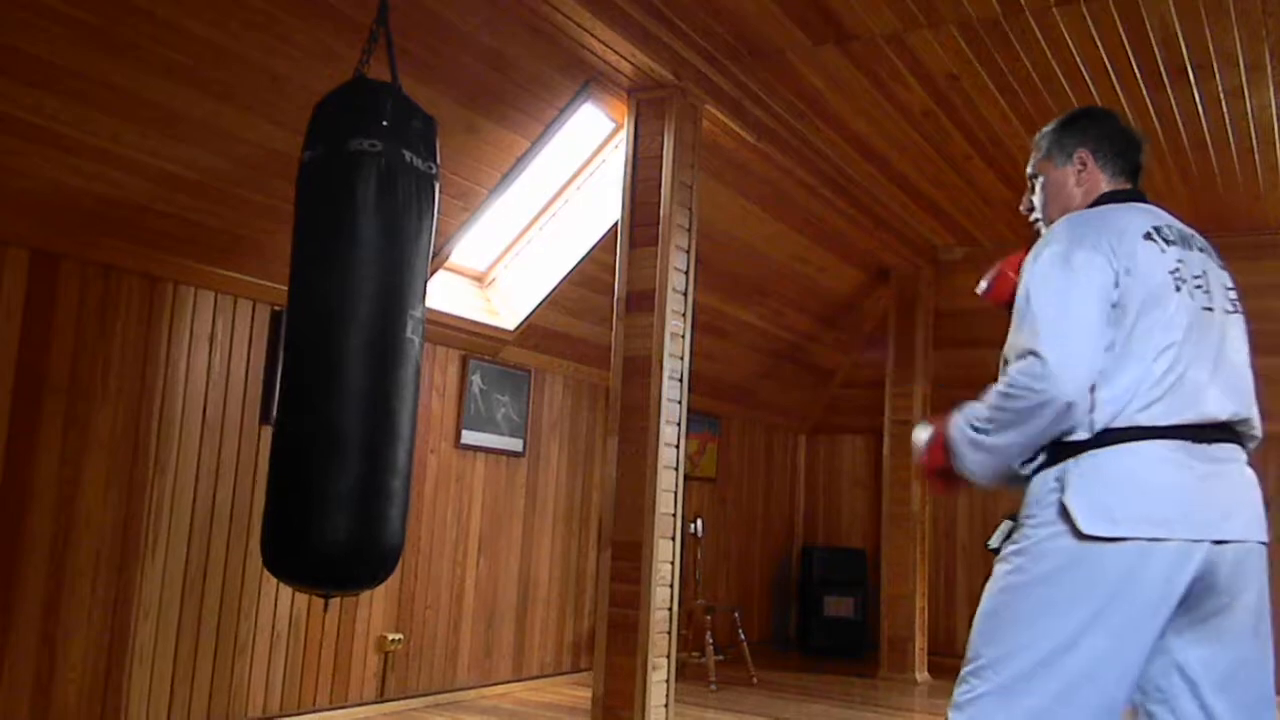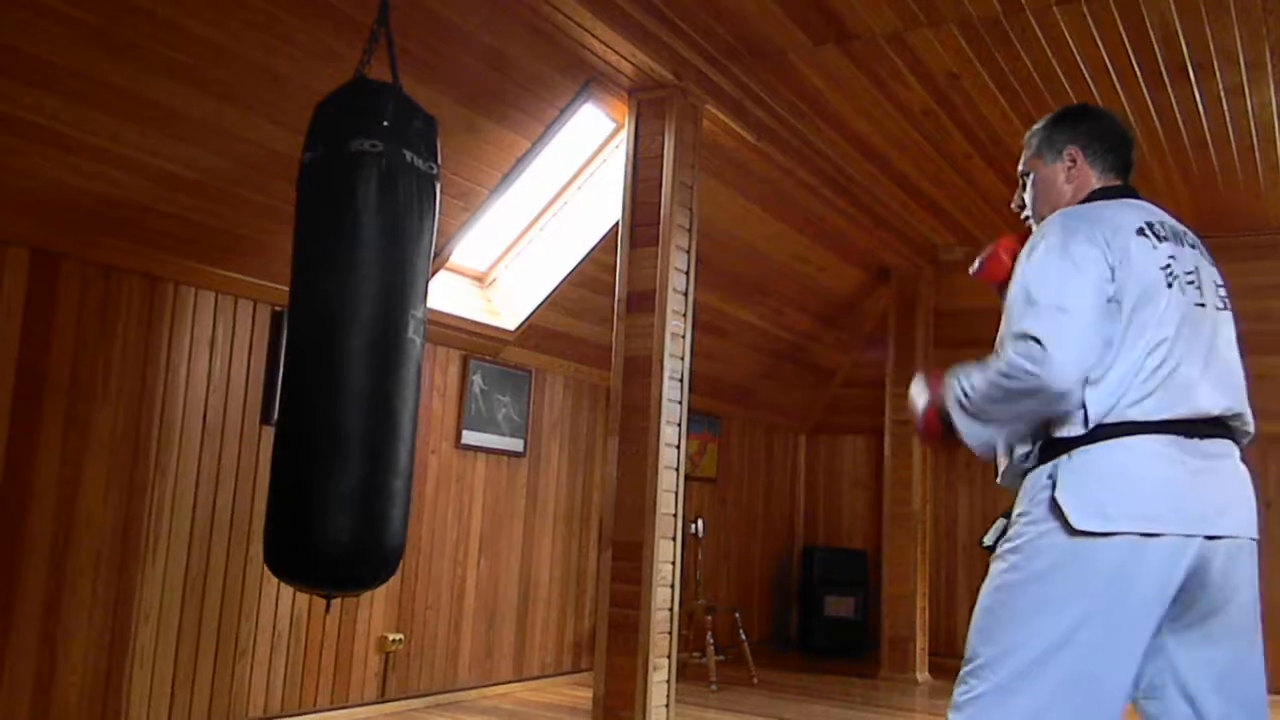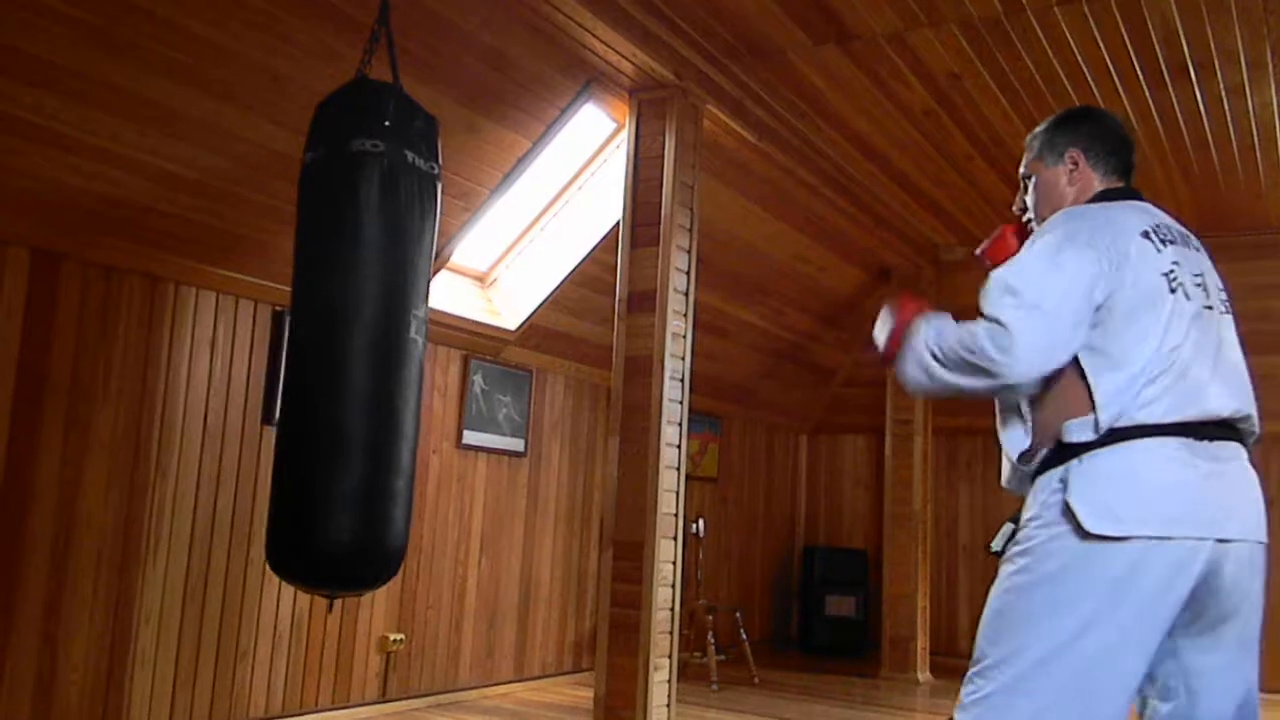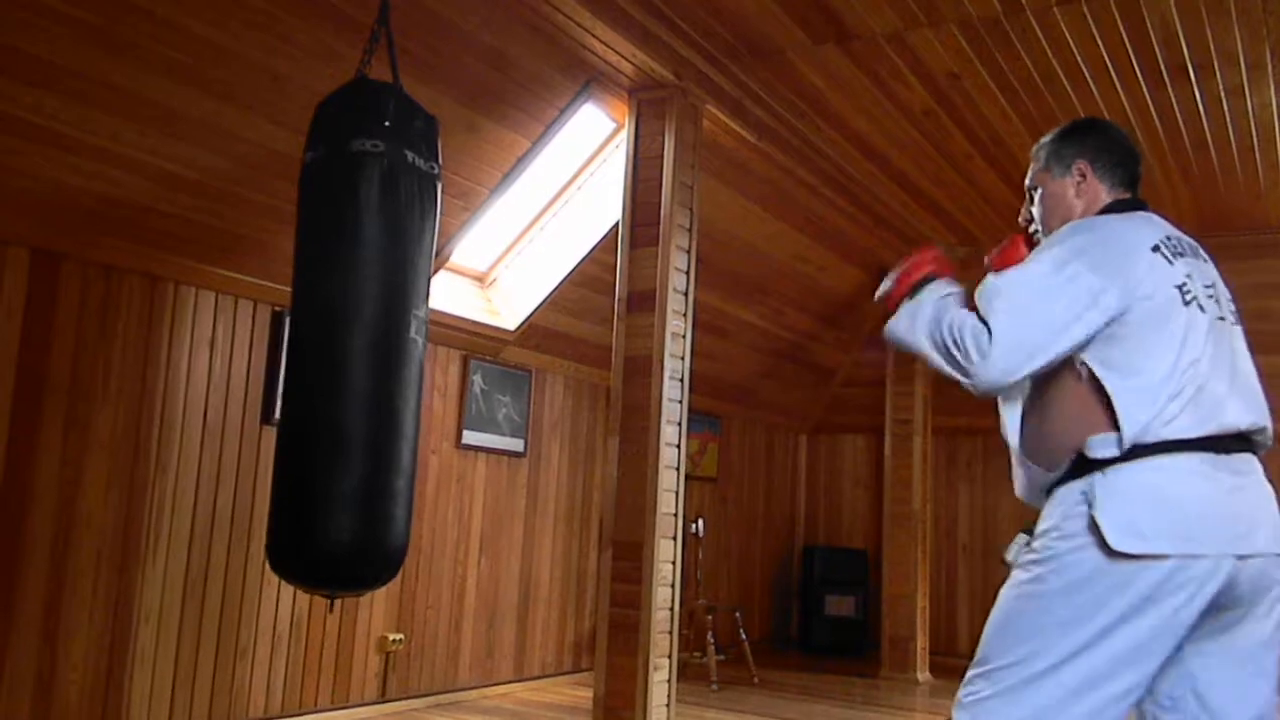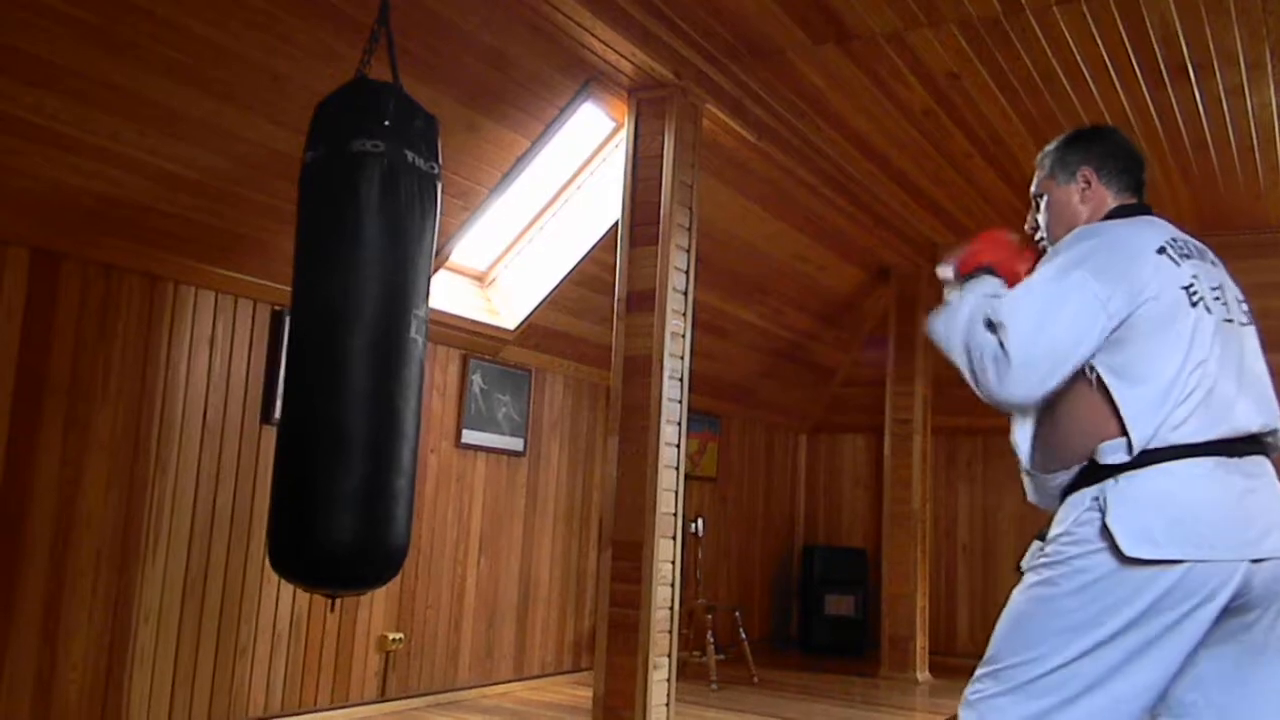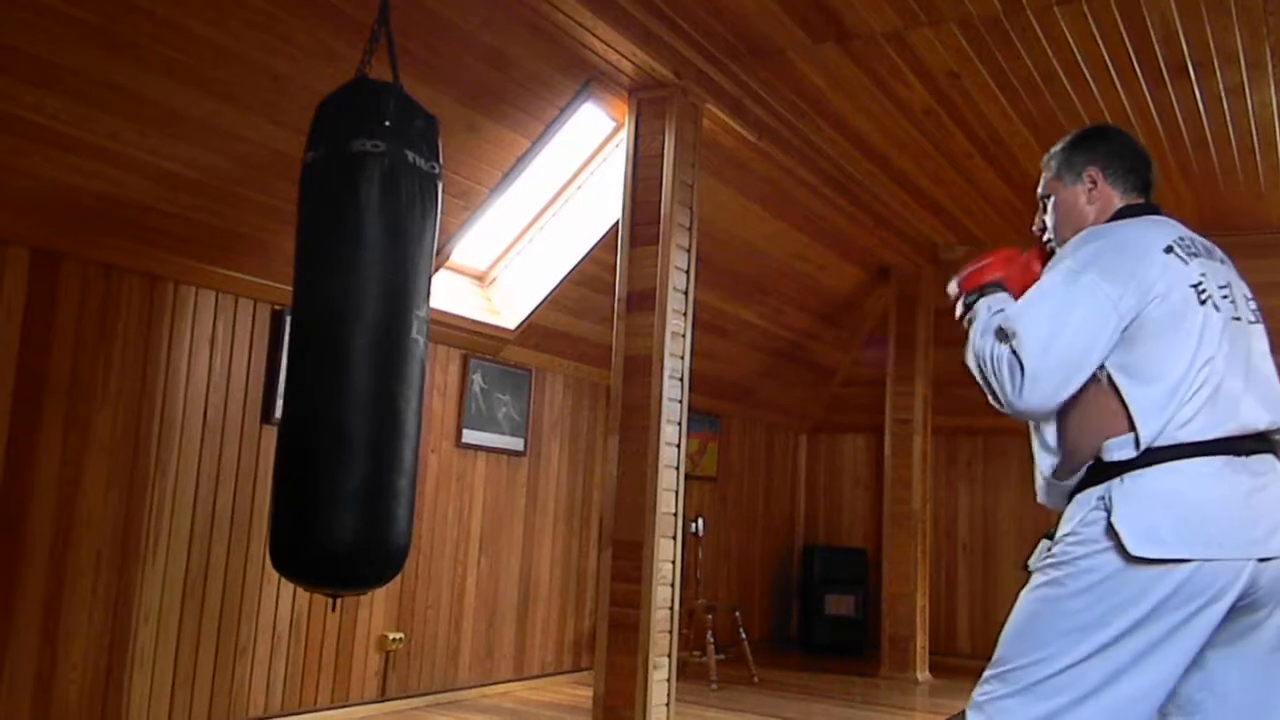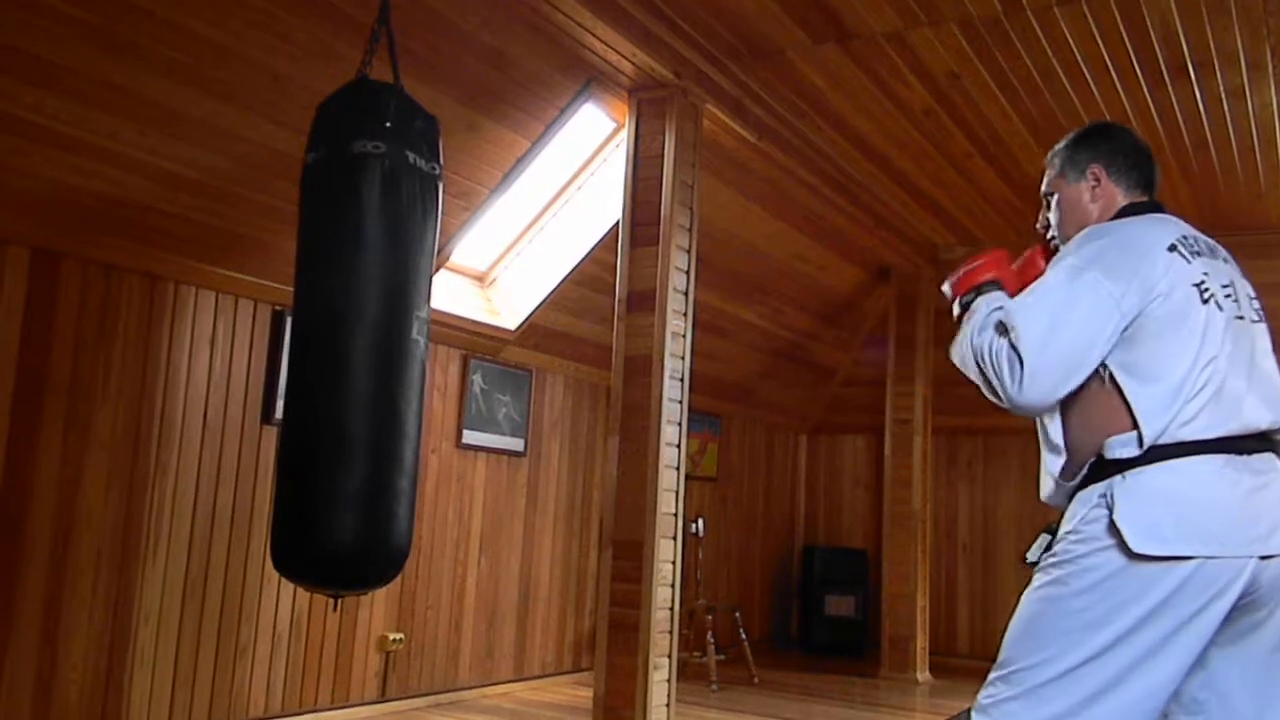
dt=0.1s
person 1, frame 1
left shoulder: (1085, 236)
right shoulder: (1192, 251)
left elbow: (1050, 382)
left wrist: (959, 446)
right wrist: (1041, 294)
left hip: (1123, 501)
right hip: (1221, 506)
person 1, frame 2
left shoulder: (1078, 230)
right shoulder: (1181, 246)
left elbow: (1047, 367)
left wrist: (951, 398)
right wrist: (1036, 281)
left hip: (1114, 493)
right hip: (1215, 498)
person 1, frame 3
left shoulder: (1080, 232)
right shoulder: (1185, 248)
left elbow: (1009, 352)
left wrist: (913, 339)
right wrist: (1025, 279)
left hip: (1121, 498)
right hip: (1224, 504)
person 1, frame 4
left shoulder: (1092, 244)
right shoulder: (1186, 258)
left elbow: (990, 354)
left wrist: (923, 292)
right wrist: (1029, 282)
left hip: (1139, 511)
person 1, frame 5
left shoulder: (1099, 250)
right shoulder: (1196, 260)
left elbow: (1008, 370)
left wrist: (981, 286)
right wrist: (1036, 292)
left hip: (1152, 516)
person 1, frame 6
left shoulder: (1106, 250)
right shoulder: (1209, 261)
left elbow: (1025, 382)
left wrist: (987, 300)
right wrist: (1038, 301)
left hip: (1158, 518)
person 1, frame 7
left shoulder: (1109, 248)
right shoulder: (1212, 259)
left elbow: (1024, 377)
left wrist: (986, 301)
right wrist: (1047, 302)
left hip: (1158, 518)
